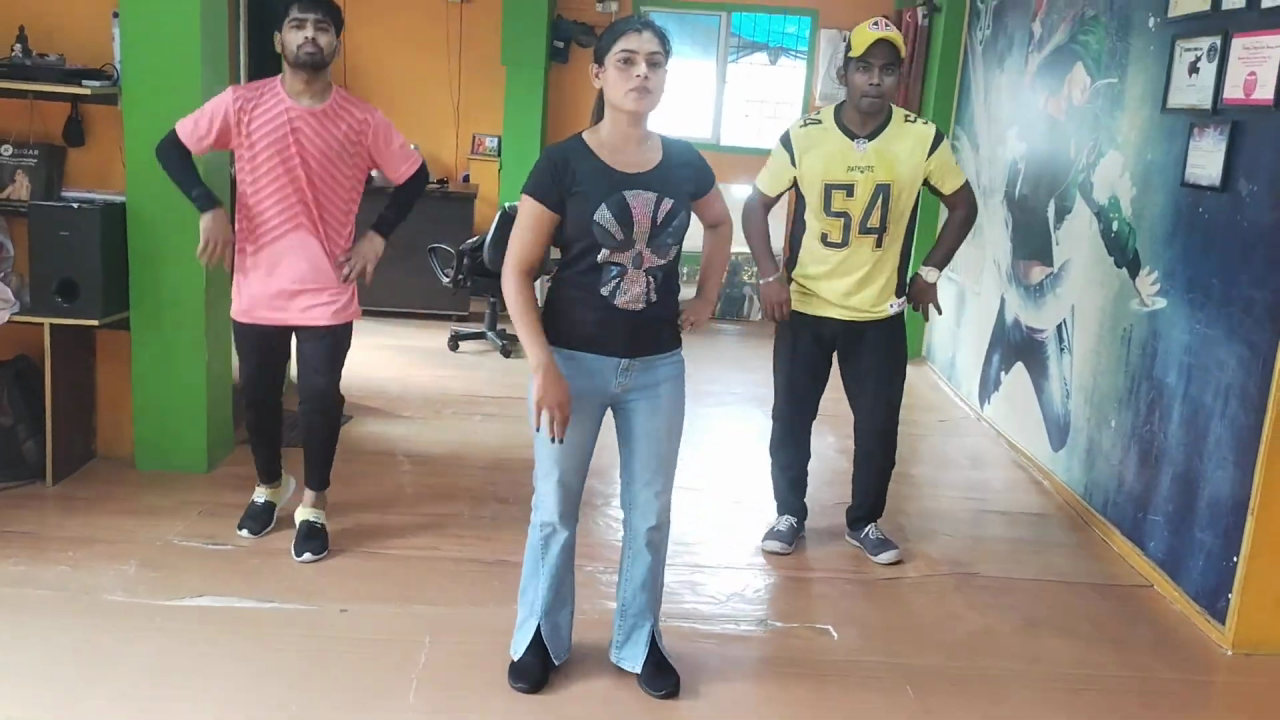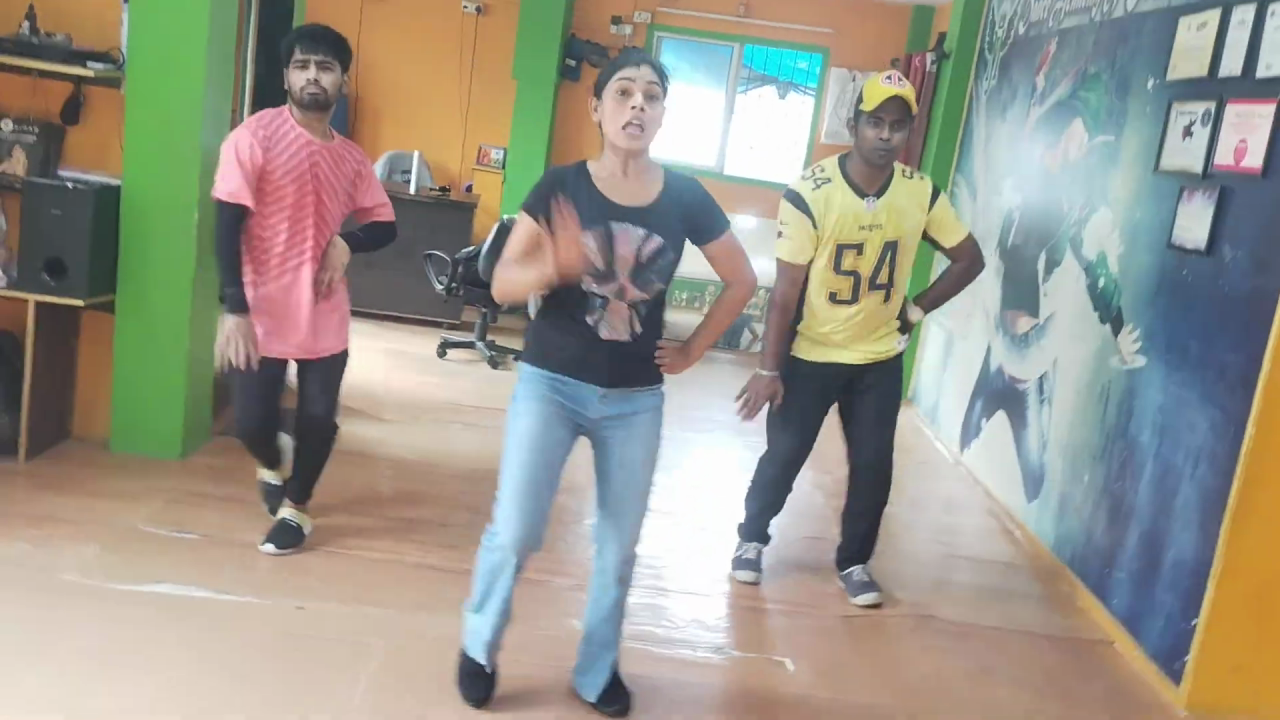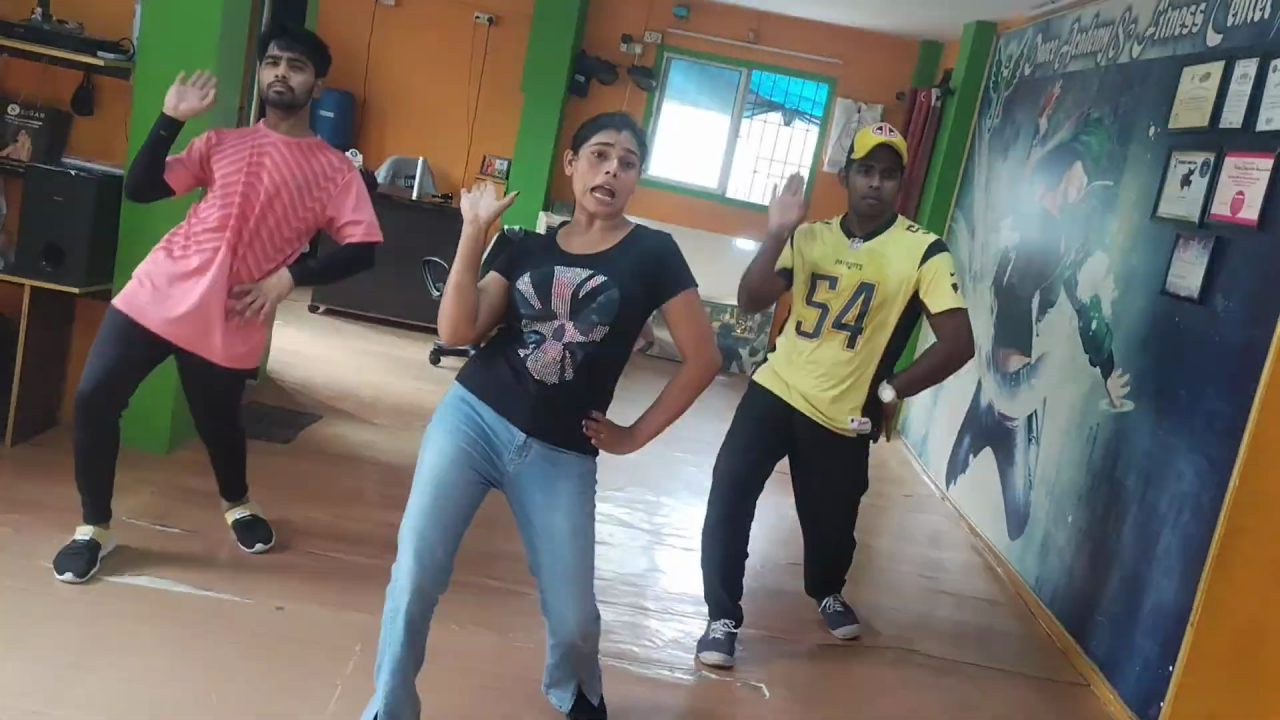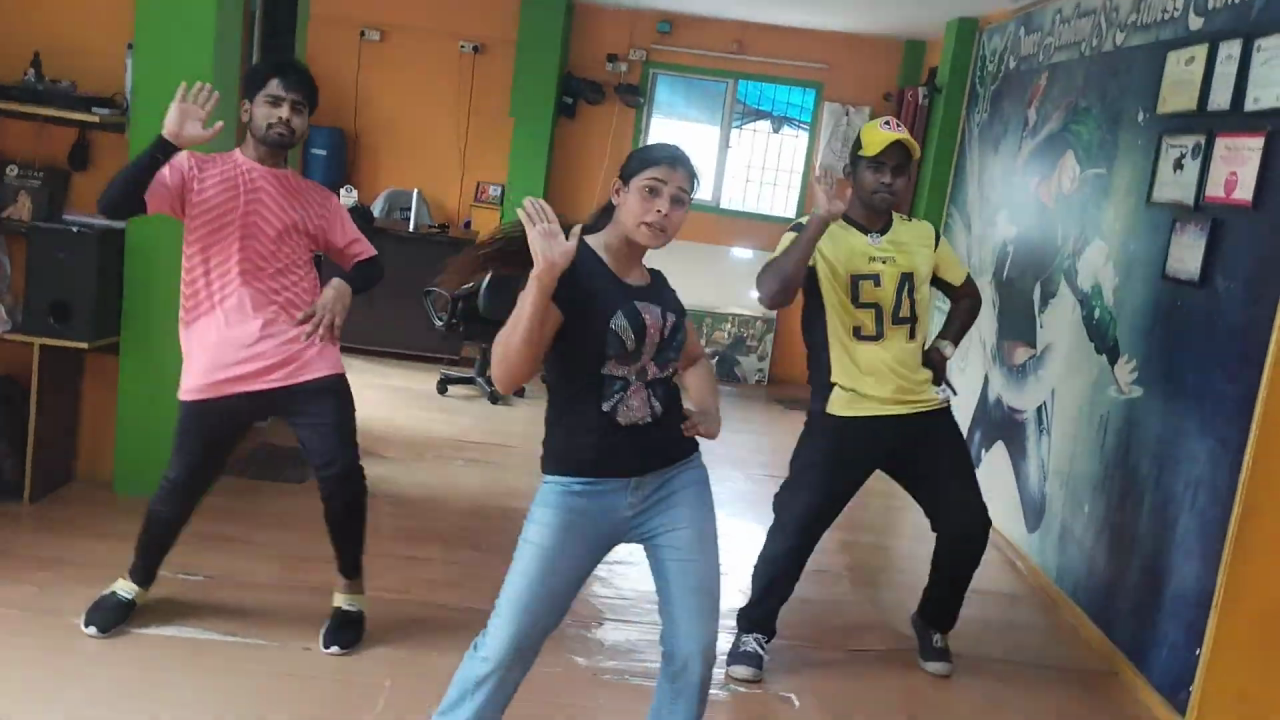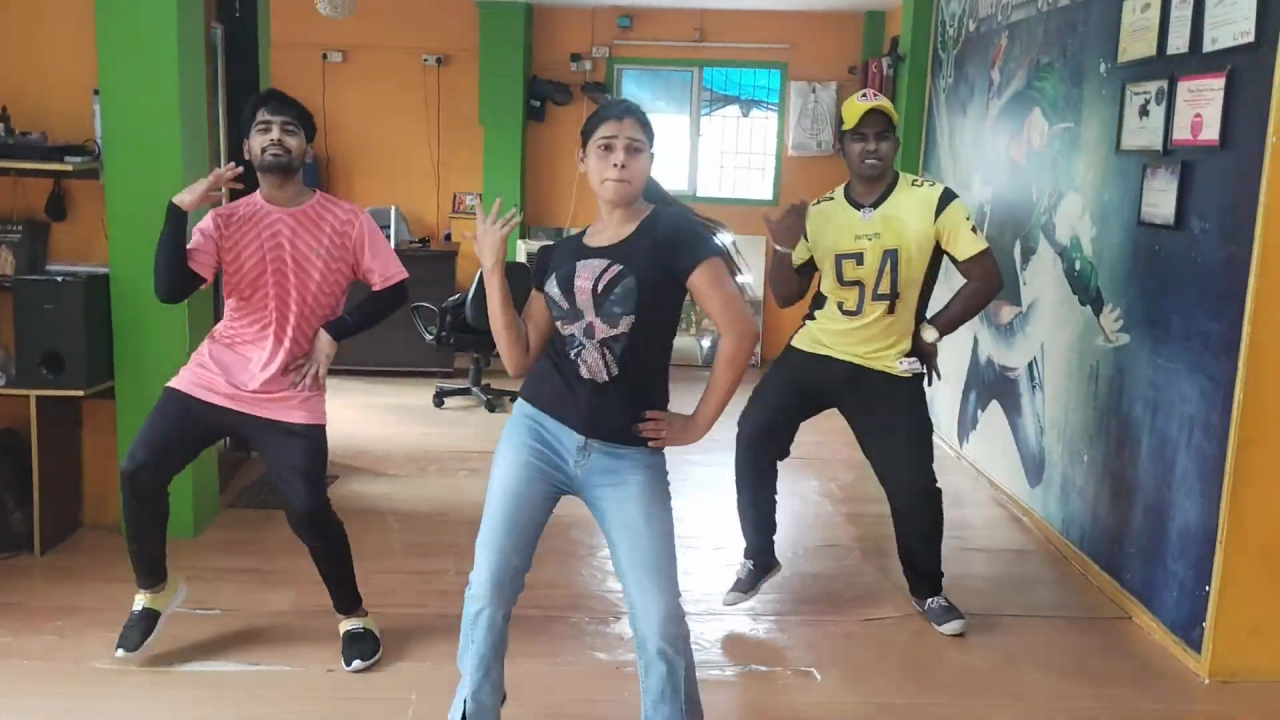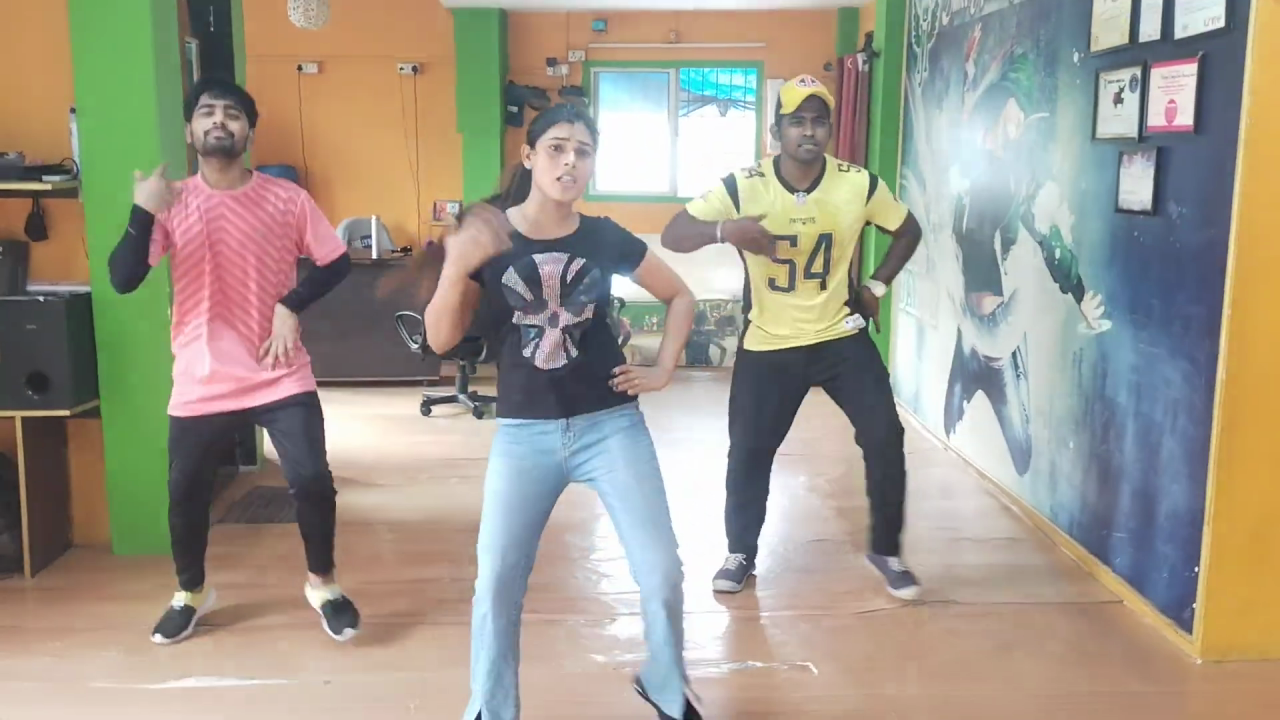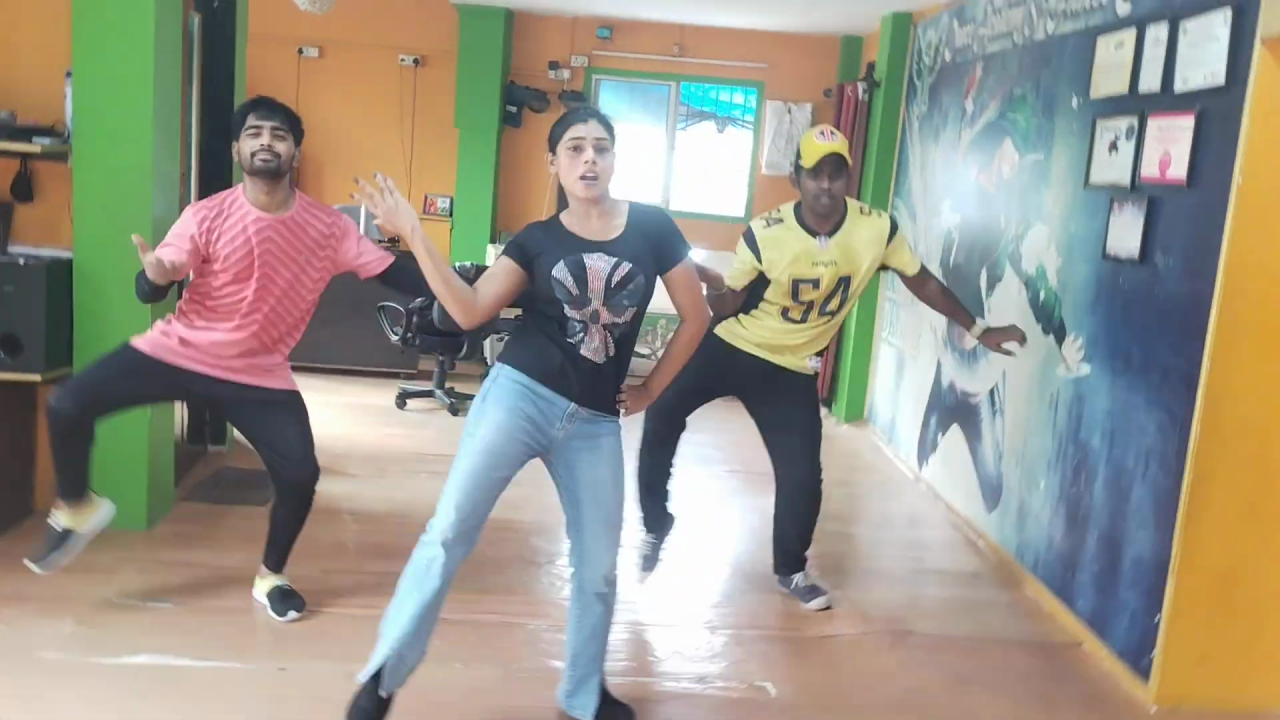
dt=0.4s
person 1, frame 1
left shoulder: (685, 163)
right shoulder: (563, 162)
left elbow: (721, 226)
right elbow: (515, 270)
left wrist: (705, 301)
right wrist: (542, 366)
left hip: (657, 366)
right hip: (574, 361)
left knee: (649, 514)
right knee: (555, 508)
left ankle: (638, 642)
right ankle: (539, 637)
person 1, frame 2
left shoulder: (685, 196)
right shoulder: (561, 187)
left elbow: (742, 282)
right elbow: (503, 286)
left wrist: (692, 352)
right wrist: (553, 262)
left hip: (635, 398)
right hip: (552, 382)
left knee: (618, 546)
right knee: (514, 531)
right ankle: (479, 644)
person 1, frame 3
left shoulder: (653, 253)
right shoulder: (527, 247)
left elbow: (703, 358)
right elbow: (456, 332)
left wrist: (636, 434)
right wrist: (474, 233)
left hip: (560, 454)
right hip: (473, 417)
left knee: (572, 616)
right knee: (416, 578)
person 1, frame 4
left shoulder: (661, 290)
right shoulder: (568, 269)
left elbow: (696, 359)
right elbow: (507, 375)
left wrist: (710, 413)
right wrist: (543, 276)
left hip: (676, 484)
right hip: (579, 488)
left knee: (694, 648)
right knee: (507, 642)
person 1, frame 5
left shoulder: (674, 230)
right shoulder: (558, 255)
left elbow: (740, 330)
right elbow: (518, 360)
left wrist: (698, 423)
right wrist: (492, 268)
left hip: (627, 454)
right hip: (537, 432)
left knee: (658, 616)
right knee: (489, 586)
person 1, frame 6
left shoulder: (605, 237)
right shoulder: (485, 235)
left elbow: (679, 297)
right elbow: (439, 338)
left wrist: (661, 370)
right wrist: (457, 266)
left hip: (609, 426)
right hip: (524, 434)
left knee: (661, 573)
right knee: (496, 583)
person 1, frame 7
left shoulder: (653, 227)
right shoulder: (536, 239)
left elbow: (696, 313)
right elbow: (471, 312)
left wrist: (651, 391)
right wrist: (415, 234)
left hip: (594, 421)
right hip: (520, 395)
left knee: (599, 567)
right knee: (450, 531)
person 2, frame 1
left shoulder: (363, 119)
right shoulder: (241, 104)
left elbow: (414, 177)
right elbow: (170, 148)
left wrist: (377, 236)
right wrist: (210, 208)
left hip: (327, 289)
right hip: (259, 285)
left knee: (320, 397)
right knee: (257, 393)
left ankle: (313, 504)
right ankle: (268, 486)
person 2, frame 2
left shoulder: (352, 159)
right shoulder: (254, 137)
left elbow: (384, 223)
right elbow: (229, 225)
left wrist: (346, 243)
right wrist: (234, 309)
left hip: (322, 313)
right hip: (259, 313)
left knee: (318, 419)
right knee: (252, 420)
left ankle: (297, 507)
right ankle: (272, 463)
person 2, frame 3
left shoulder: (334, 168)
right shoulder: (221, 143)
left elbow: (362, 248)
right elbow: (140, 190)
left wrist: (292, 274)
right wrist: (169, 121)
left hip: (232, 318)
right hip: (158, 293)
left knee: (217, 426)
right knee: (93, 400)
left ankle: (240, 506)
right ankle: (94, 527)
person 2, frame 4
left shoulder: (318, 200)
right shoulder: (195, 172)
left elbow: (368, 262)
right elbow: (114, 206)
left wrist: (344, 285)
right wrist: (169, 142)
left hip: (305, 359)
right hip: (218, 362)
left knee: (342, 475)
right knee: (182, 485)
left ankle: (349, 591)
right ankle: (134, 583)
person 2, frame 5
left shoulder: (348, 220)
right shoulder: (225, 220)
left elbow: (393, 289)
right elbow: (169, 291)
left wrist: (331, 331)
right wrist: (178, 209)
left hip: (291, 393)
right hip: (215, 376)
left knee: (308, 511)
right knee: (139, 471)
left ankle: (353, 617)
right ankle: (153, 592)
person 2, frame 6
left shoulder: (287, 199)
right shoulder: (167, 203)
left elbow: (336, 262)
right elbow: (123, 279)
left wrist: (290, 306)
right wrist: (142, 211)
left hip: (278, 372)
right hip: (202, 378)
left knee: (310, 478)
right knee: (185, 491)
left ankle: (323, 583)
right ankle: (191, 593)
person 2, frame 7
left shoulder: (326, 225)
right shoulder: (205, 216)
left elbow: (389, 270)
right elbow: (150, 292)
right wrist: (155, 274)
left hip: (260, 371)
right hip: (181, 348)
left knee: (300, 475)
right knee: (68, 402)
left ankle: (271, 576)
right ankle: (76, 508)
person 3, frame 1
left shoulder: (923, 138)
right shoulder: (801, 137)
left elbow: (963, 207)
right elbow: (756, 208)
left wrist: (929, 273)
right wrist: (769, 276)
left hip: (879, 314)
right hip: (804, 309)
left knee: (878, 425)
right knee: (791, 418)
left ankle: (864, 521)
right ankle: (790, 513)
person 3, frame 2
left shoulder: (921, 192)
right shoulder: (810, 193)
left elbow: (970, 258)
right elbow: (786, 290)
left wrist: (916, 308)
right wrist: (768, 369)
left hip: (878, 358)
right hip: (808, 353)
left knee: (874, 466)
right knee: (783, 456)
left ankle: (853, 562)
right ankle: (752, 538)
person 3, frame 3
left shoulder: (924, 250)
right shoulder: (808, 235)
left elbow: (958, 343)
right elbow: (752, 301)
left wrist: (888, 393)
right wrist: (775, 233)
left hip: (844, 418)
right hip: (773, 393)
left knee: (831, 531)
right knee: (729, 499)
left ankle: (826, 593)
right ankle: (722, 616)
person 3, frame 4
left shoulder: (924, 236)
right shoulder: (813, 235)
left elbow: (968, 295)
right elbow: (770, 293)
left wrist: (943, 347)
right wrist: (819, 222)
left hip: (922, 412)
right hip: (844, 414)
left knee: (968, 525)
right knee: (796, 526)
left ankle: (932, 626)
right ankle: (754, 630)
person 3, frame 5
left shoulder: (935, 201)
right shoulder: (816, 213)
left elbow: (986, 276)
right elbow: (785, 295)
left wrist: (931, 330)
right wrist: (781, 246)
left hip: (889, 368)
right hip: (814, 354)
left knee: (914, 488)
right knee: (754, 438)
left ankle: (928, 590)
right ankle: (758, 556)
person 3, frame 6
left shoulder: (859, 183)
right shoulder: (741, 185)
left elbow: (908, 231)
right elbow: (672, 235)
left wrist: (875, 286)
right wrist: (722, 229)
left hip: (839, 336)
right hip: (766, 345)
left knee: (883, 434)
right knee: (748, 457)
left ankle: (886, 551)
right ankle: (740, 553)
person 3, frame 7
left shoulder: (877, 228)
right shoulder: (764, 232)
left elbow: (922, 281)
right elbow: (719, 301)
left wrist: (977, 329)
right wrist: (712, 283)
left hip: (791, 370)
right hip: (730, 346)
left knee: (802, 477)
right knee: (661, 418)
left ankle: (791, 570)
right ankle: (656, 526)
person 4, frame 1
left shoulder: (1091, 140)
right shoulder: (1033, 124)
left elbow: (1110, 216)
left wrist: (1136, 275)
left hip: (1050, 295)
right hip: (1017, 286)
left knee: (1055, 412)
right knee: (986, 394)
person 4, frame 2
left shoulder: (1084, 201)
right shoulder: (1031, 178)
left elbow: (1099, 273)
left wrist: (1118, 331)
left hip: (1036, 343)
right hip: (1004, 333)
left knee: (1031, 456)
right knee: (969, 435)
person 4, frame 3
left shoulder: (1080, 244)
right shoulder: (1027, 220)
left elbow: (1092, 317)
left wrist: (1109, 373)
left hip: (1026, 383)
right hip: (995, 371)
left knee: (1017, 493)
right knee: (956, 469)
person 4, frame 4
left shoulder: (1079, 236)
right shoulder: (1020, 215)
left elbow: (1095, 305)
left wrist: (1115, 362)
left hip: (1033, 378)
right hip: (1000, 369)
left knee: (1032, 489)
right knee: (968, 462)
person 4, frame 5
left shoulder: (1054, 192)
right shoulder: (996, 177)
left elbow: (1075, 258)
left wrist: (1101, 312)
left hip: (1022, 337)
right hip: (988, 331)
left knee: (1030, 449)
right knee: (963, 432)
person 4, frame 6
left shoulder: (1029, 180)
right shoulder: (972, 170)
left elbow: (1055, 246)
left wrist: (1081, 297)
left hip: (1004, 324)
right hip: (970, 319)
left knee: (1017, 438)
right knee: (952, 423)
person 4, frame 7
left shoulder: (1021, 222)
right shoulder: (965, 204)
left elbow: (1040, 286)
left wrist: (1063, 341)
left hip: (984, 364)
right hip: (951, 354)
left knee: (988, 470)
right knee: (925, 452)
